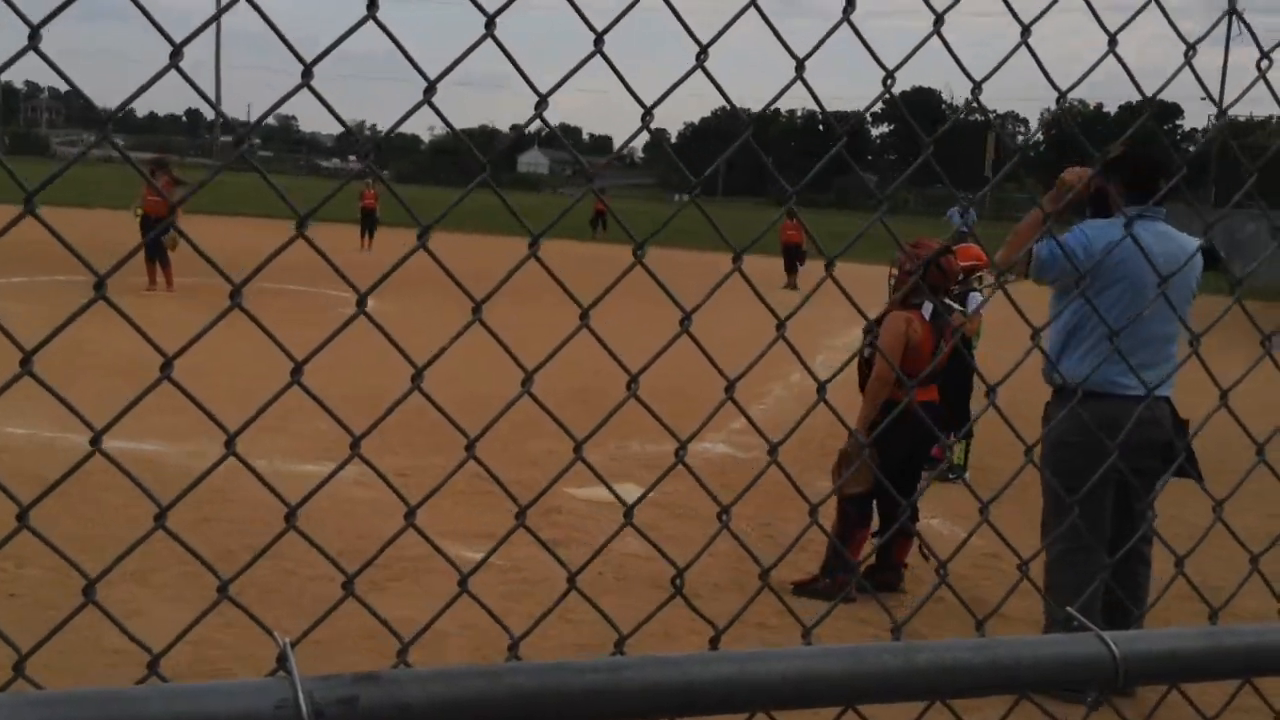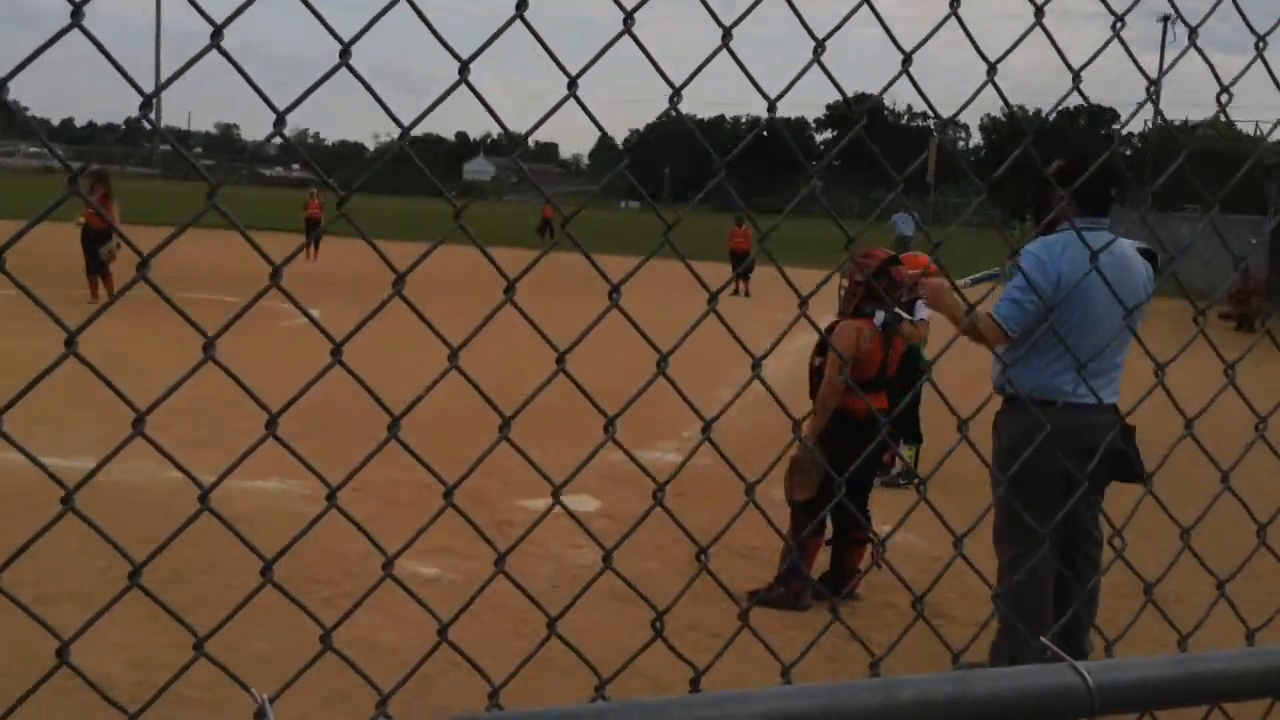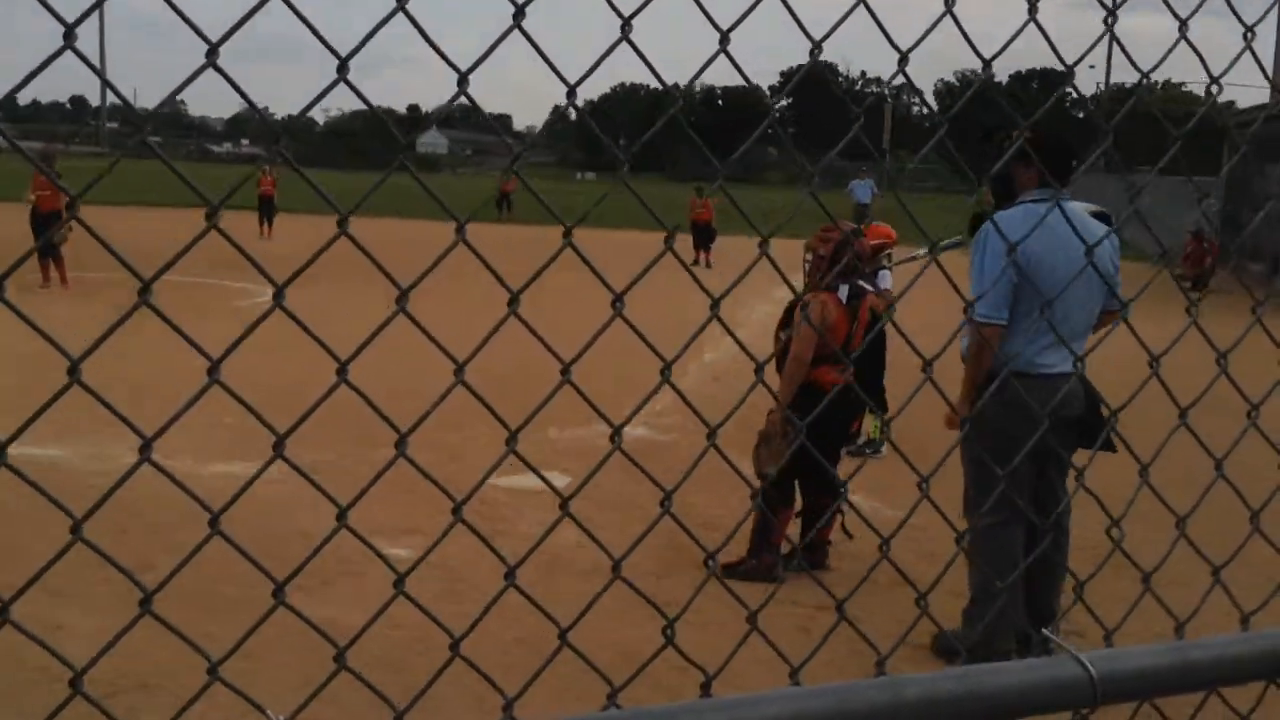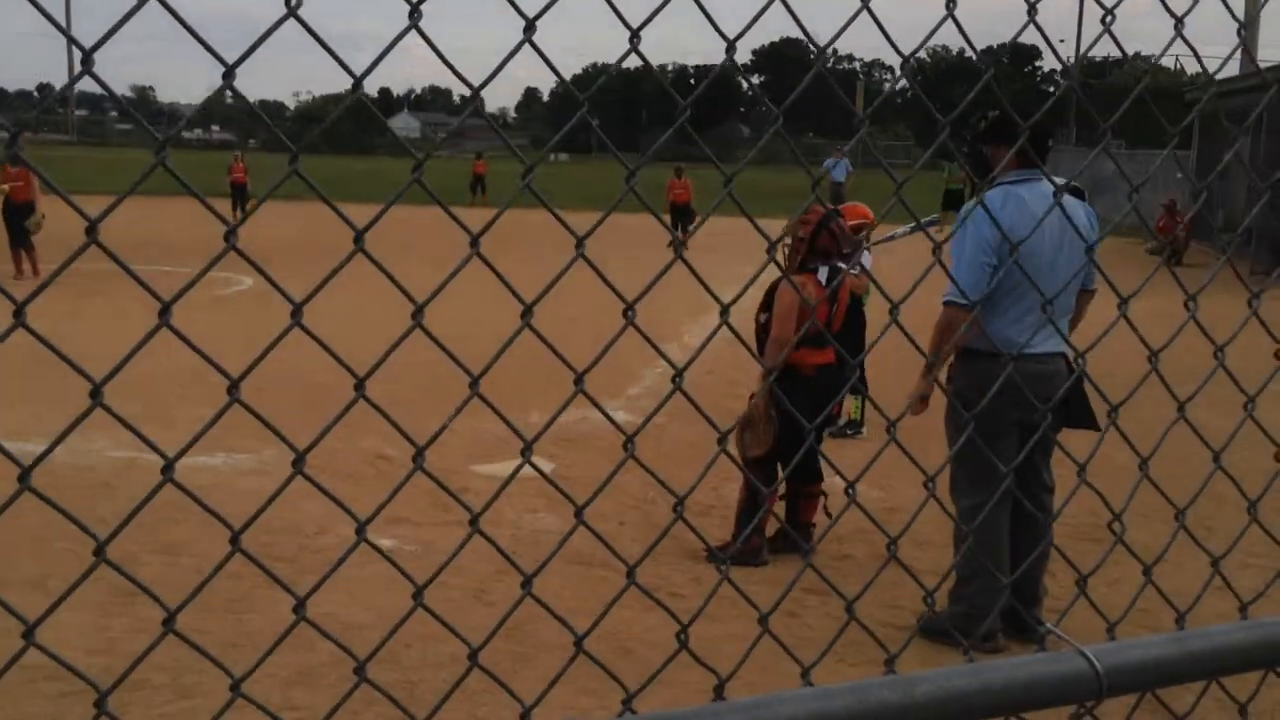
dt=0.2s
person 1, frame 1
left shoulder: (1097, 238)
right shoulder: (1190, 251)
left elbow: (1011, 258)
left wrist: (1056, 198)
left hip: (1088, 413)
right hip: (1155, 415)
left knee: (1076, 542)
right knee: (1131, 543)
person 1, frame 2
left shoulder: (1044, 254)
right shoulder: (1138, 265)
left elbow: (998, 334)
left wrist: (946, 302)
left hip: (1037, 418)
right hip: (1101, 420)
left knee: (1025, 547)
right knee: (1081, 545)
left ankle: (1019, 665)
right ankle: (1069, 660)
person 1, frame 3
left shoulder: (1004, 227)
right shoulder: (1101, 234)
left elbow: (987, 329)
right elbow: (1109, 314)
left wrist: (965, 400)
left hip: (1008, 391)
right hip: (1066, 391)
left knee: (996, 515)
right knee: (1050, 512)
left ankle: (990, 638)
right ankle: (1037, 630)
person 1, frame 4
left shoulder: (986, 210)
right shoulder: (1080, 214)
left elbow: (961, 308)
right elbow: (1083, 298)
left wrist: (927, 374)
left hip: (991, 372)
right hip: (1052, 372)
left knee: (982, 497)
right knee: (1034, 492)
left ankle: (976, 619)
right ankle: (1024, 611)
person 2, frame 1
left shoulder: (901, 319)
right shoulder: (943, 319)
left elbow: (883, 376)
left wrist: (860, 427)
left hip: (894, 416)
right hip: (926, 415)
left knee: (856, 493)
right knee: (901, 495)
left ankle: (836, 577)
right ankle: (889, 570)
person 2, frame 2
left shoulder: (850, 328)
right shoulder: (893, 328)
left elbow: (833, 385)
left wrist: (811, 435)
left hip: (845, 425)
right hip: (875, 424)
left knee: (809, 502)
right knee: (853, 502)
left ankle: (792, 586)
right ankle: (843, 577)
person 2, frame 3
left shoulder: (816, 301)
right shoulder: (860, 299)
left elbow: (799, 358)
left wrist: (779, 407)
left hip: (813, 397)
right hip: (844, 396)
left knee: (780, 475)
right knee: (822, 473)
left ankle: (764, 557)
right ankle: (814, 549)
person 2, frame 4
left shoulder: (795, 284)
right shoulder: (839, 281)
left elbow: (781, 340)
left wrist: (762, 390)
left hip: (795, 380)
right hip: (826, 376)
left knee: (761, 458)
right knee: (804, 455)
left ankle: (748, 542)
right ankle: (798, 532)
person 3, frame 1
left shoulder: (974, 297)
right shoulder: (954, 294)
left elbow: (971, 329)
left wrist: (950, 309)
left hip: (962, 361)
right hip: (946, 358)
left knee: (959, 411)
right knee: (941, 407)
left ankle: (959, 466)
right ankle: (939, 455)
person 3, frame 2
left shoulder: (920, 305)
right shoulder: (902, 302)
left elbow: (918, 337)
left hip: (910, 367)
right hip: (895, 365)
left knee: (909, 417)
right knee: (891, 413)
left ankle: (909, 472)
right ankle: (889, 462)
person 3, frame 3
left shoulder: (883, 275)
right shoulder: (865, 272)
left elbow: (882, 307)
left hip: (874, 337)
left knee: (873, 386)
right knee: (857, 383)
left ankle: (876, 441)
right ankle: (854, 431)
person 3, frame 4
left shoulder: (862, 255)
left elbow: (861, 287)
left wrist: (840, 268)
left hip: (852, 317)
left knee: (854, 367)
left ankle: (856, 421)
right ankle: (835, 412)
